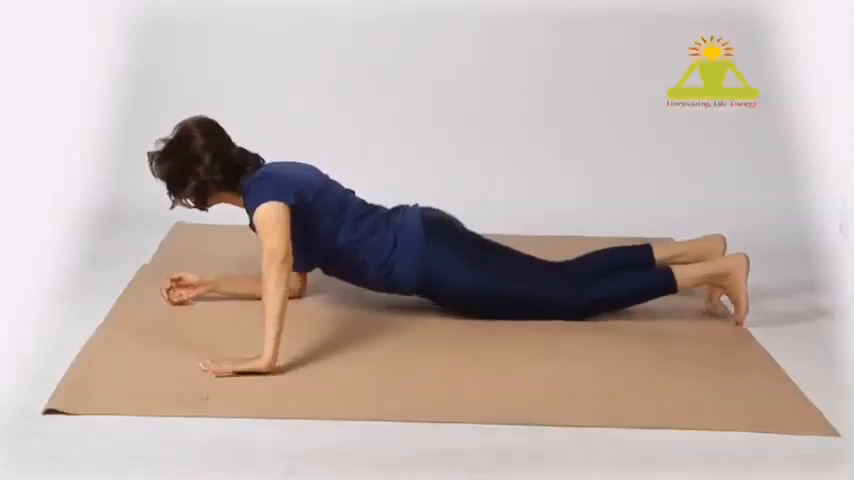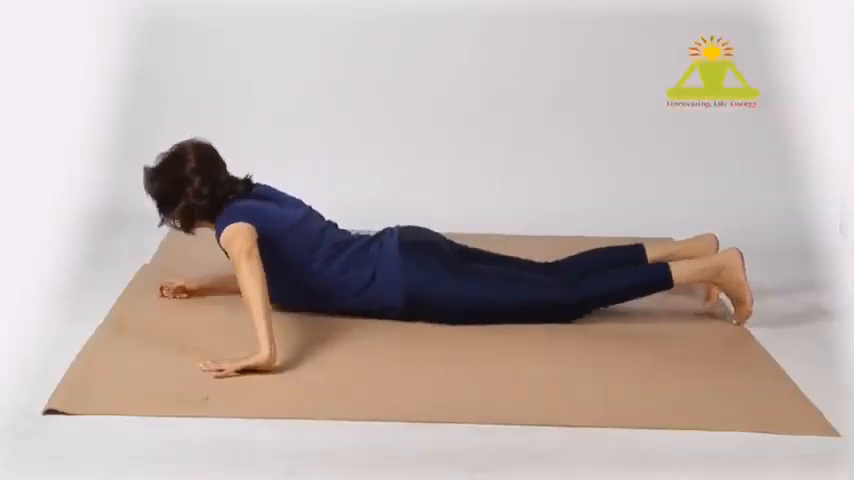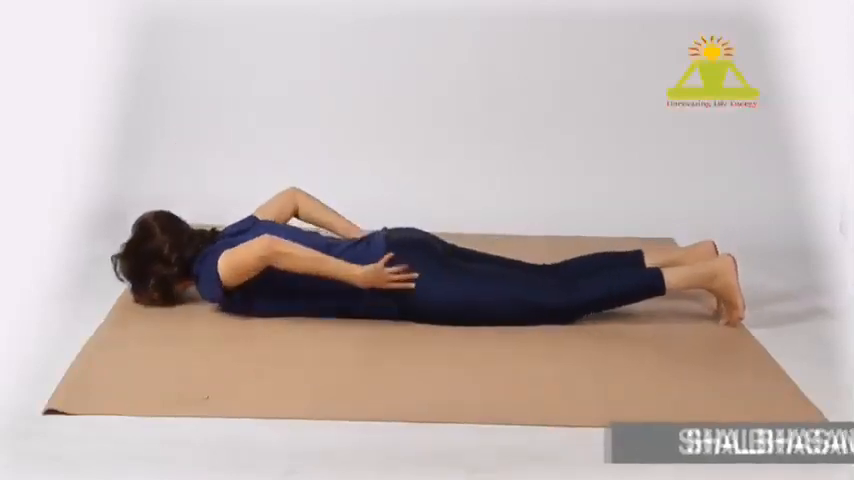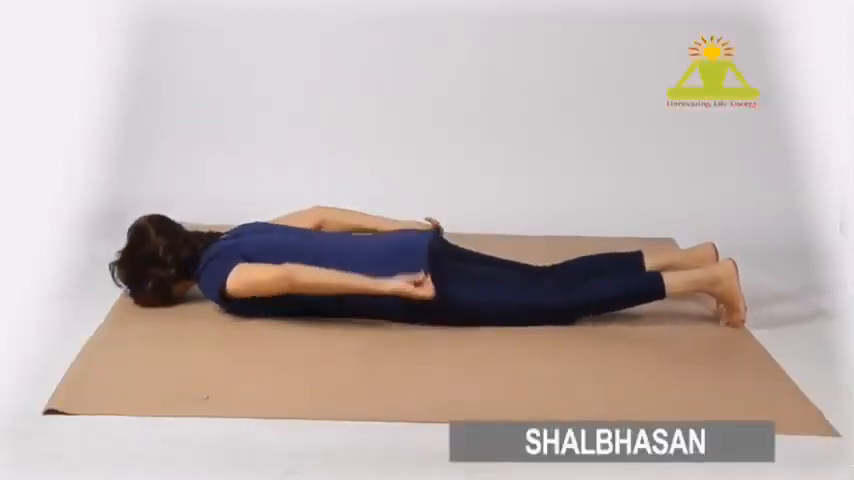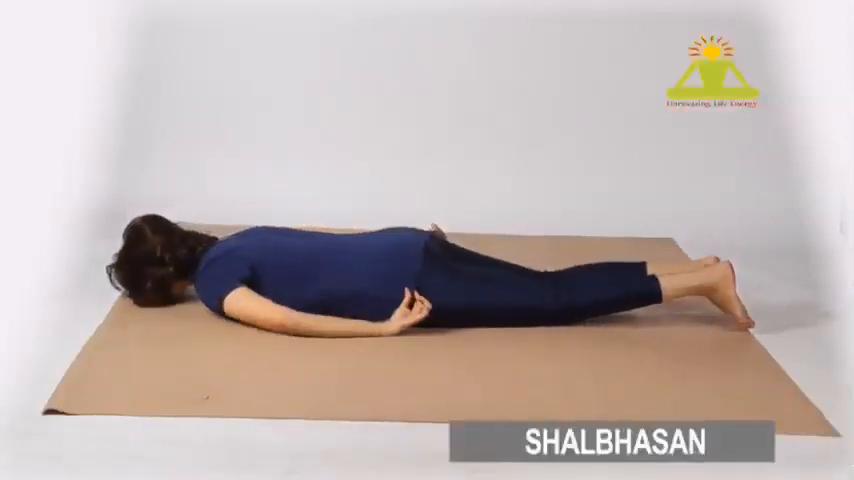
dt=0.7s
person 1, frame 1
left shoulder: (263, 193)
right shoulder: (271, 180)
left elbow: (278, 262)
right elbow: (292, 283)
left wrist: (267, 357)
right wrist: (209, 286)
left hip: (429, 261)
right hip: (424, 234)
left knee: (572, 296)
right knee: (564, 277)
left ankle: (715, 270)
right ankle: (695, 248)
person 1, frame 2
left shoulder: (229, 226)
right shoulder: (257, 197)
left elbow: (249, 261)
right elbow: (276, 266)
left wrist: (265, 350)
right wrist: (206, 286)
left hip: (413, 285)
right hip: (410, 248)
left knee: (564, 296)
right knee: (556, 277)
left ankle: (712, 267)
right ankle: (690, 247)
person 1, frame 3
left shoulder: (215, 274)
right shoulder: (229, 236)
left elbow: (270, 247)
right elbow: (293, 196)
left wrist: (357, 277)
left hip: (405, 287)
right hip: (399, 249)
left knee: (557, 300)
right knee: (552, 281)
left ankle: (704, 276)
right ankle: (690, 254)
person 1, frame 4
left shoulder: (217, 276)
right shoulder: (234, 238)
left elbow: (290, 277)
right elbow: (319, 216)
left wrist: (386, 288)
right wrist: (403, 230)
left hip: (405, 279)
right hip: (411, 255)
left knee: (559, 303)
right knee: (551, 282)
left ankle: (709, 279)
right ankle: (691, 257)
person 1, frame 5
left shoulder: (212, 281)
right shoulder: (238, 241)
left elbow: (287, 320)
left wrist: (385, 328)
left hip: (399, 286)
right hip: (406, 248)
left knee: (554, 301)
right knee: (549, 284)
left ankle: (702, 281)
right ankle: (691, 269)
